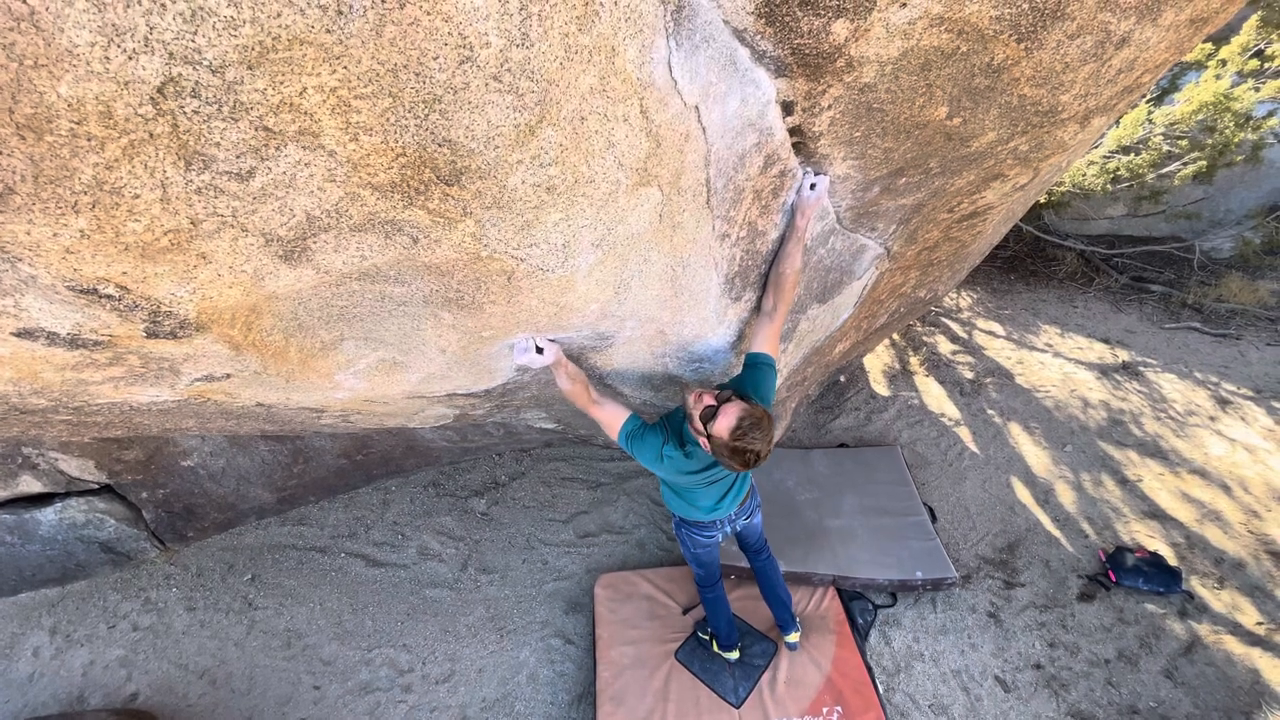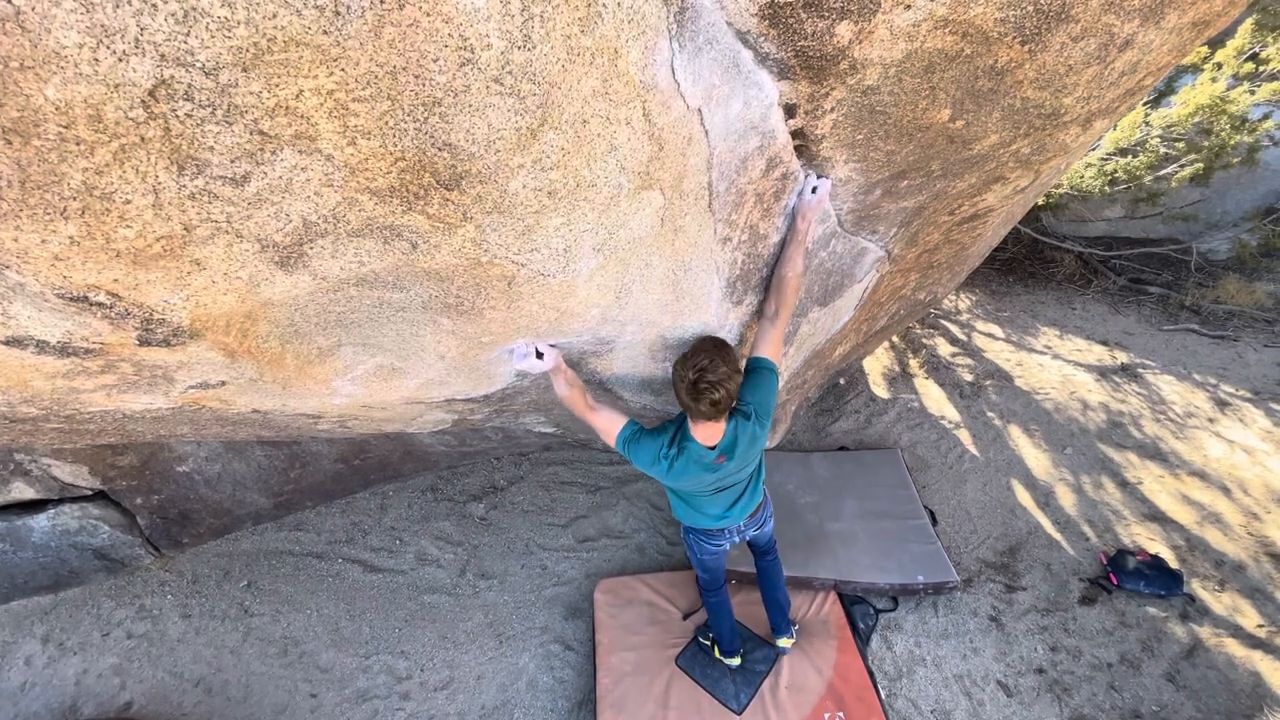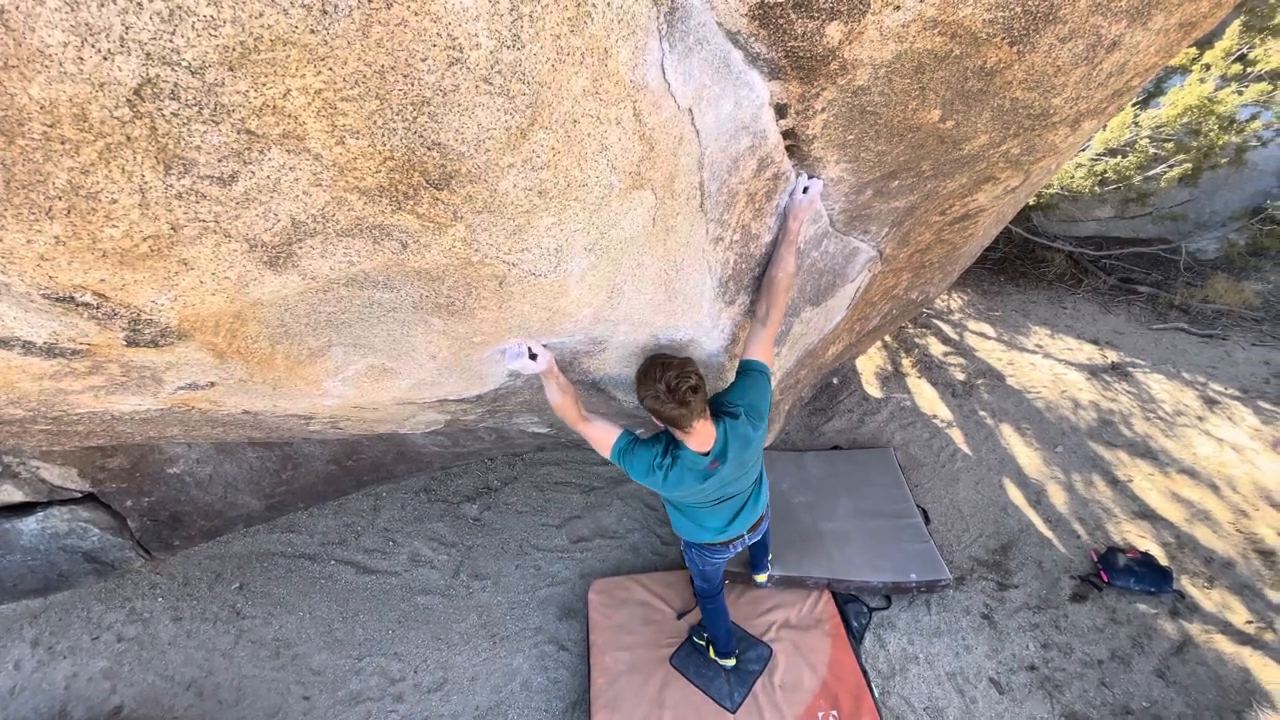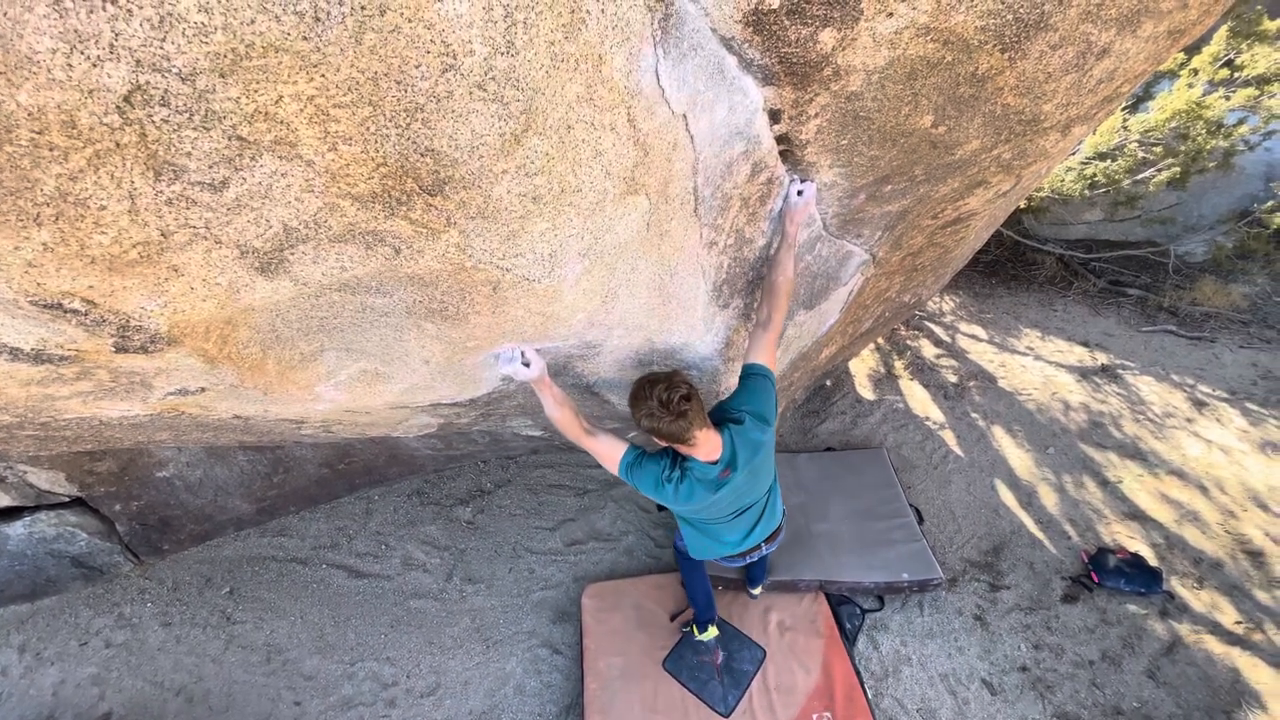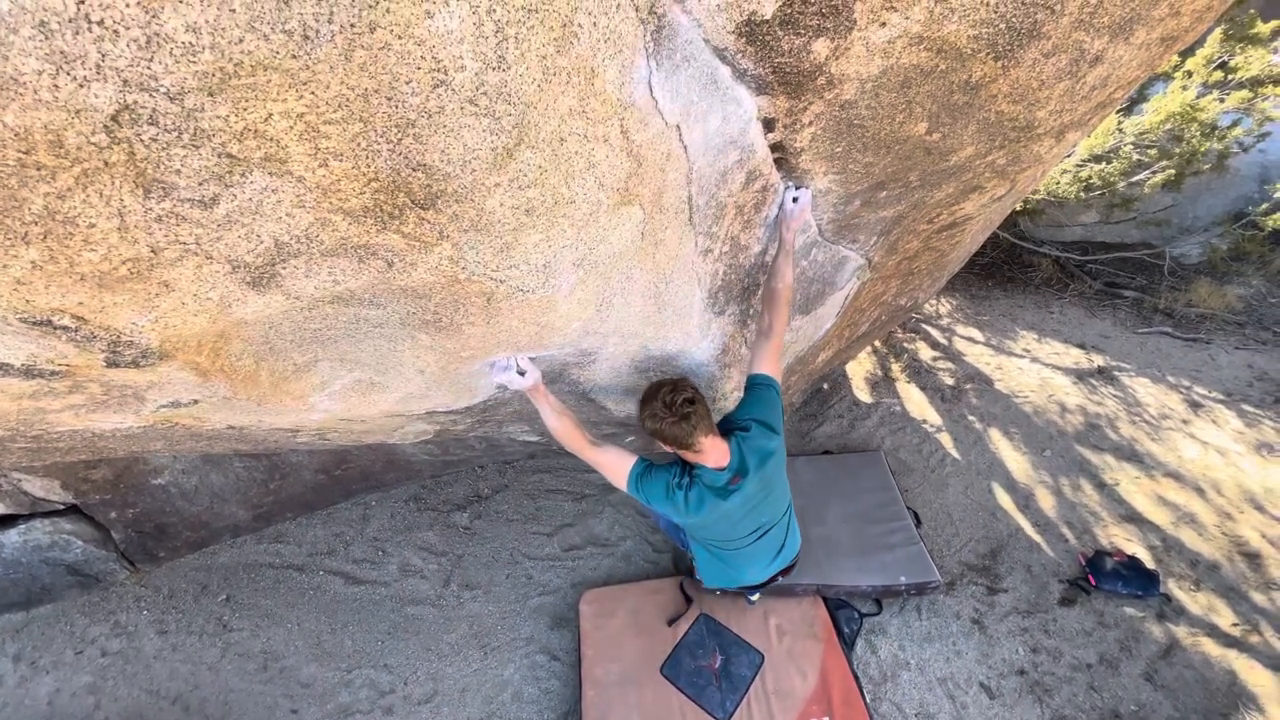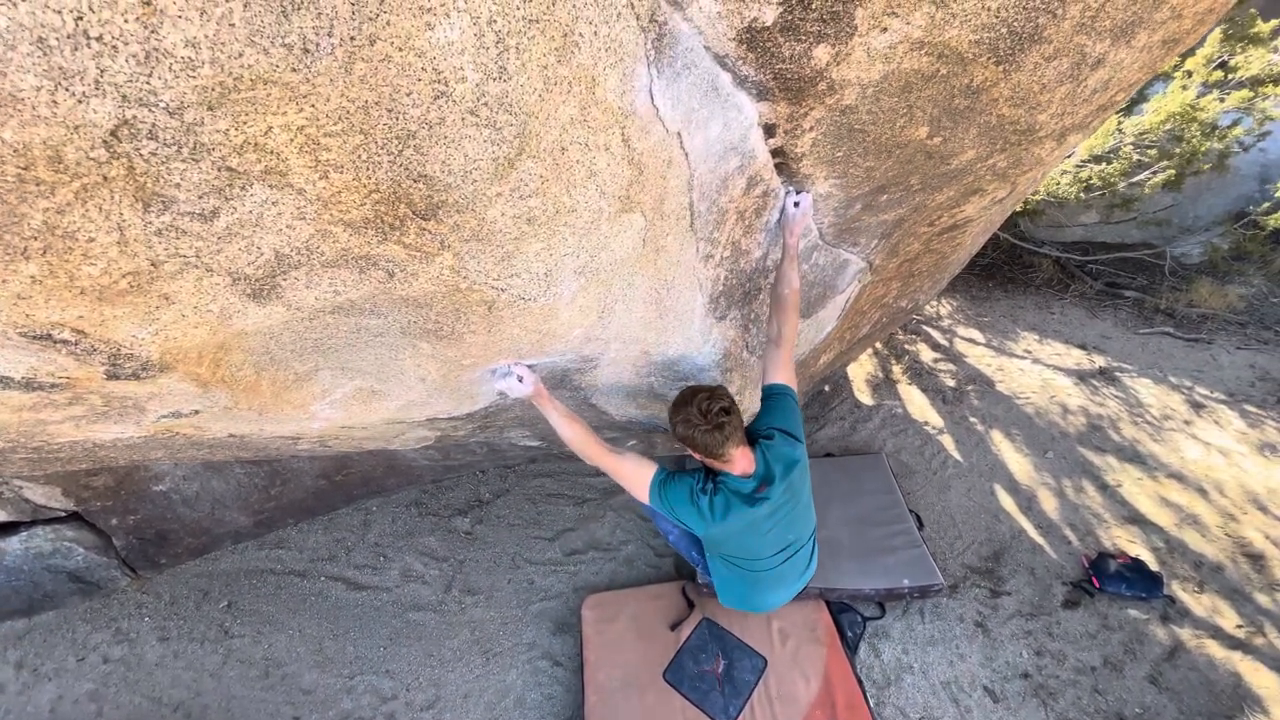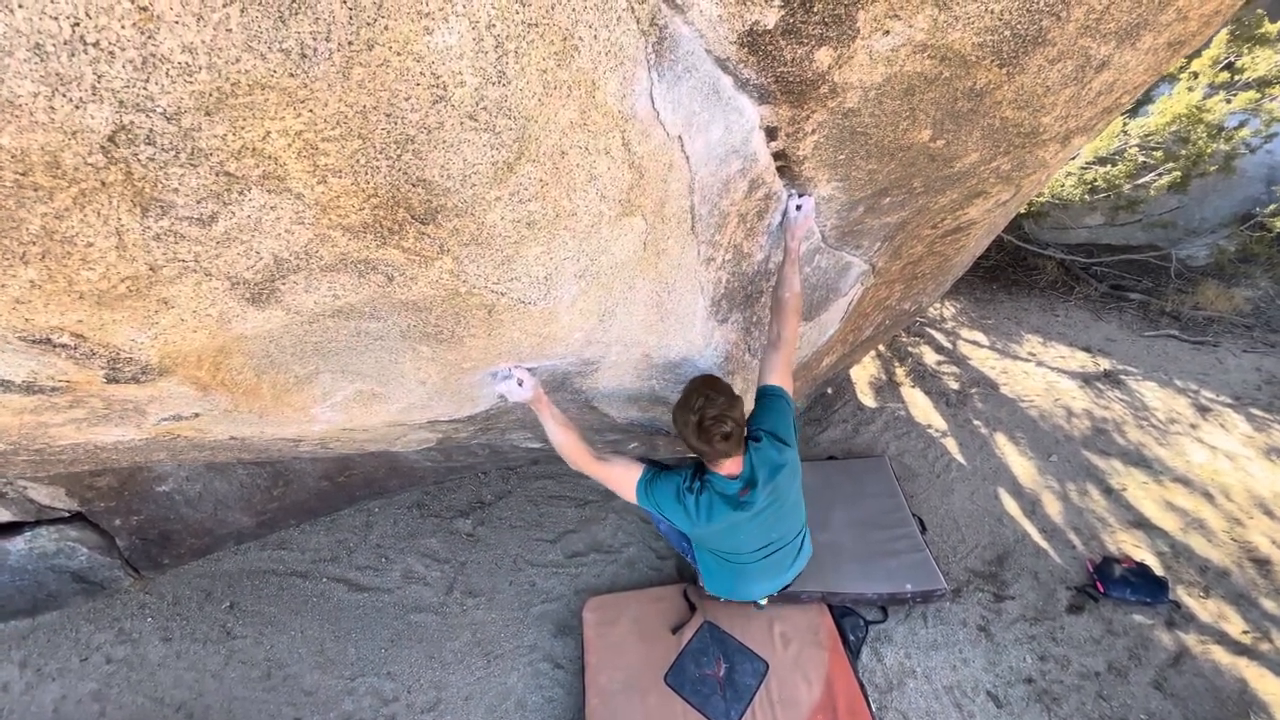
dt=0.7s
person 1, frame 1
left shoulder: (662, 452)
right shoulder: (755, 397)
left elbow: (592, 402)
right elbow: (773, 310)
left wrist: (555, 360)
right wrist: (802, 217)
left hip: (697, 525)
right hip: (743, 504)
left knee: (709, 578)
right knee: (760, 555)
left ankle: (726, 642)
right ankle: (789, 627)
person 1, frame 2
left shoulder: (659, 455)
right shoulder: (756, 416)
left elbow: (590, 410)
right elbow: (776, 314)
left wrist: (556, 367)
right wrist: (803, 221)
left hip: (706, 532)
right hip: (755, 512)
left knee: (713, 585)
right knee: (767, 555)
left ankle: (728, 648)
right ankle: (783, 632)
person 1, frame 3
left shoulder: (654, 466)
right shoulder: (746, 414)
left elbow: (581, 419)
right elbow: (767, 316)
left wrist: (547, 371)
right wrist: (794, 223)
left hip: (708, 544)
right hip: (756, 520)
left knee: (708, 590)
left ankle: (722, 648)
right ankle: (760, 568)
person 1, frame 4
left shoulder: (666, 482)
right shoulder: (753, 421)
left elbow: (585, 434)
right elbow: (769, 322)
left wrist: (540, 382)
right wrist: (791, 228)
left hip: (720, 551)
right hip: (771, 533)
left knee: (684, 544)
left ankle: (704, 623)
right ankle: (756, 581)
person 1, frame 5
left shoulder: (675, 492)
right shoulder: (761, 432)
left elbow: (587, 447)
right elbow: (770, 329)
left wrist: (536, 391)
right wrist: (787, 235)
left hip: (731, 576)
right hip: (785, 557)
left knee: (657, 504)
person 1, frame 6
left shoulder: (700, 501)
right shoulder: (783, 439)
left elbow: (600, 455)
right elbow: (780, 336)
left wrist: (539, 395)
right wrist: (791, 241)
left hip: (750, 595)
right hip: (803, 571)
left knee: (649, 495)
left ankle: (710, 575)
person 1, frame 7
left shoulder: (686, 499)
right shoulder: (776, 444)
left elbow: (587, 460)
right elbow: (781, 339)
left wrist: (537, 400)
right wrist: (792, 244)
left hip: (737, 585)
right hip: (794, 565)
left knee: (646, 471)
